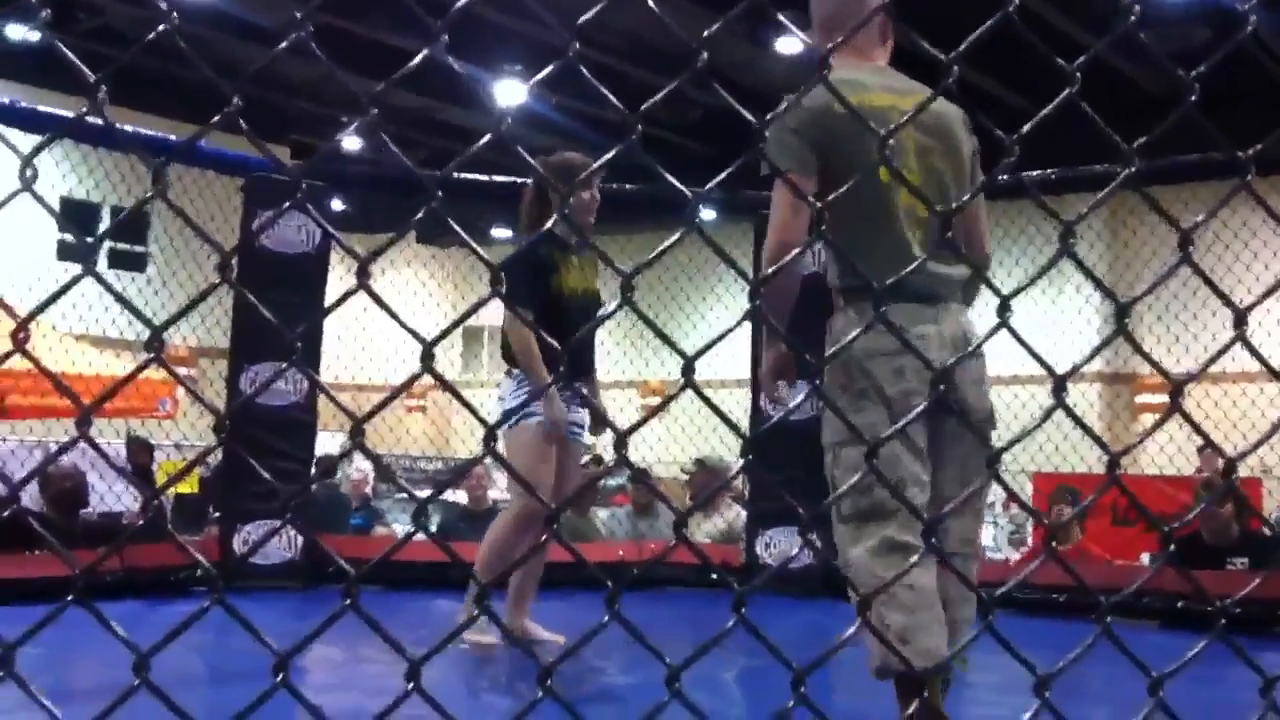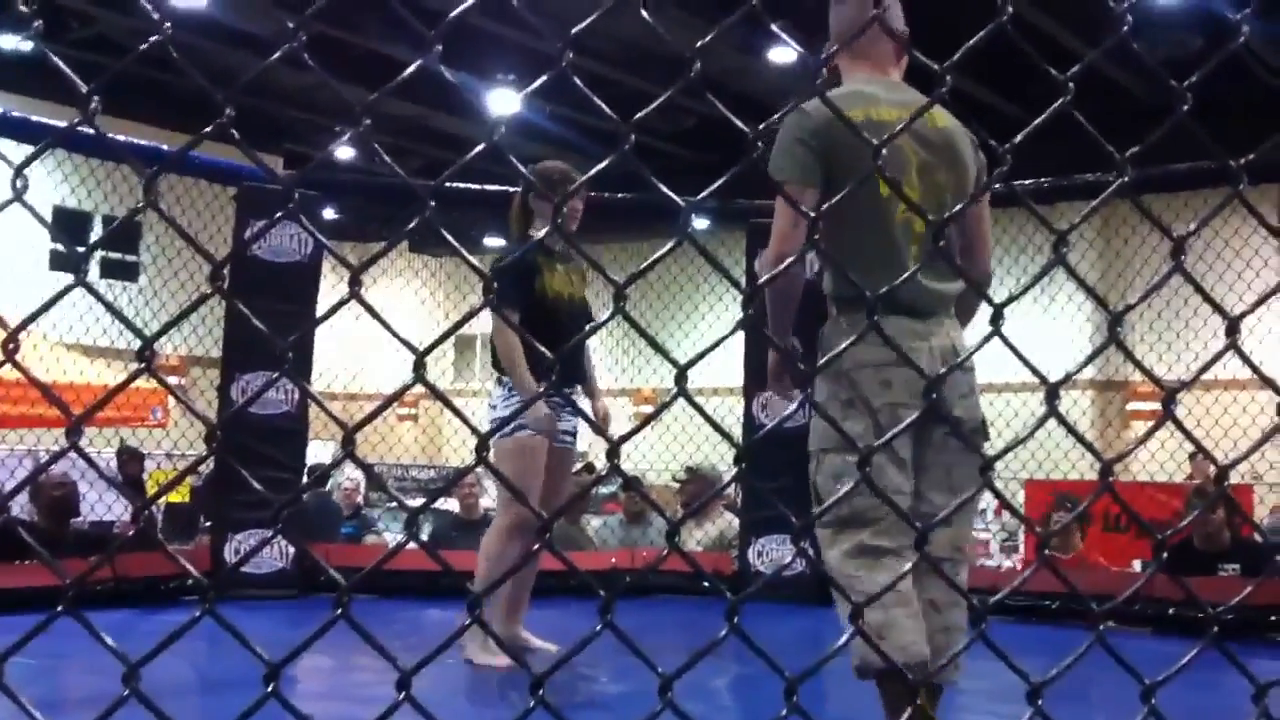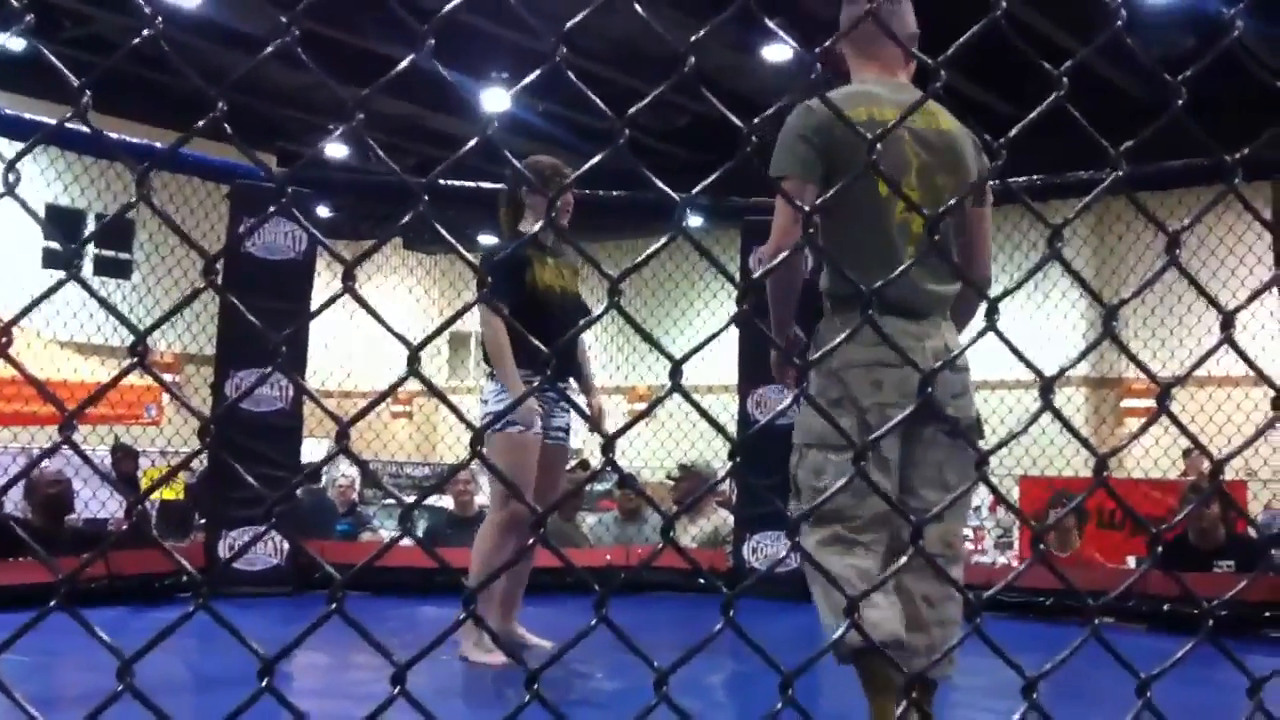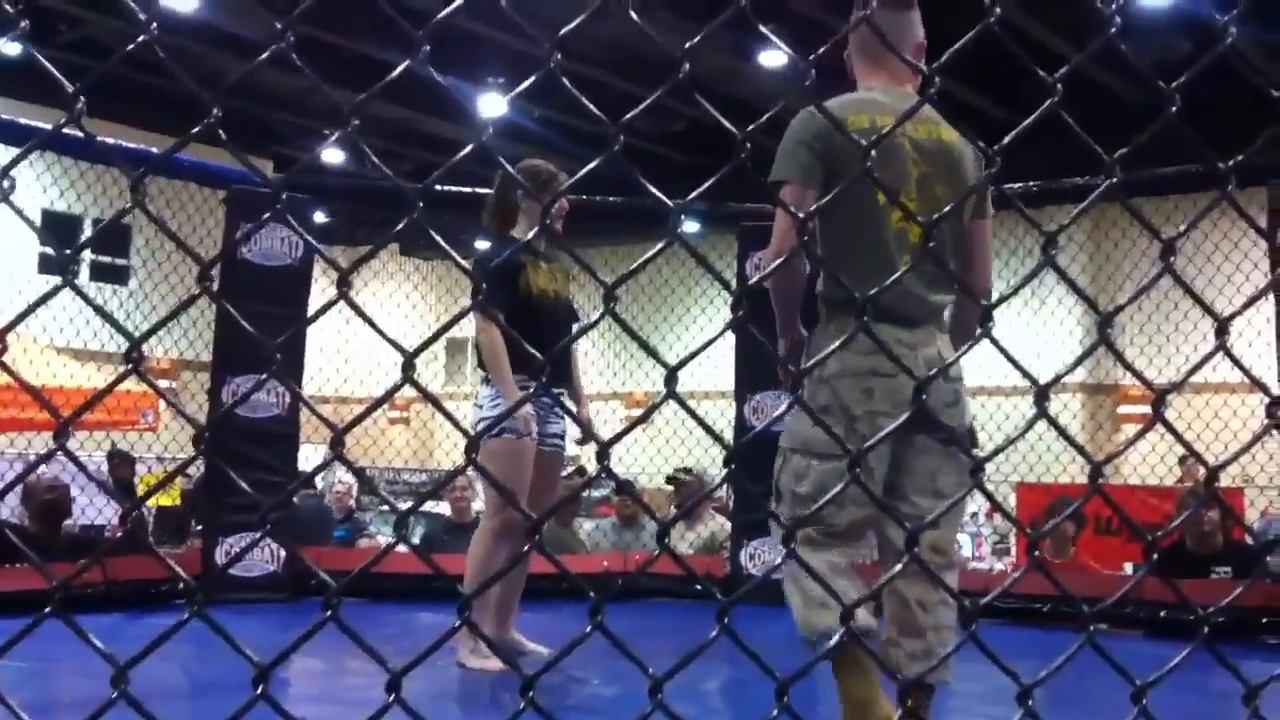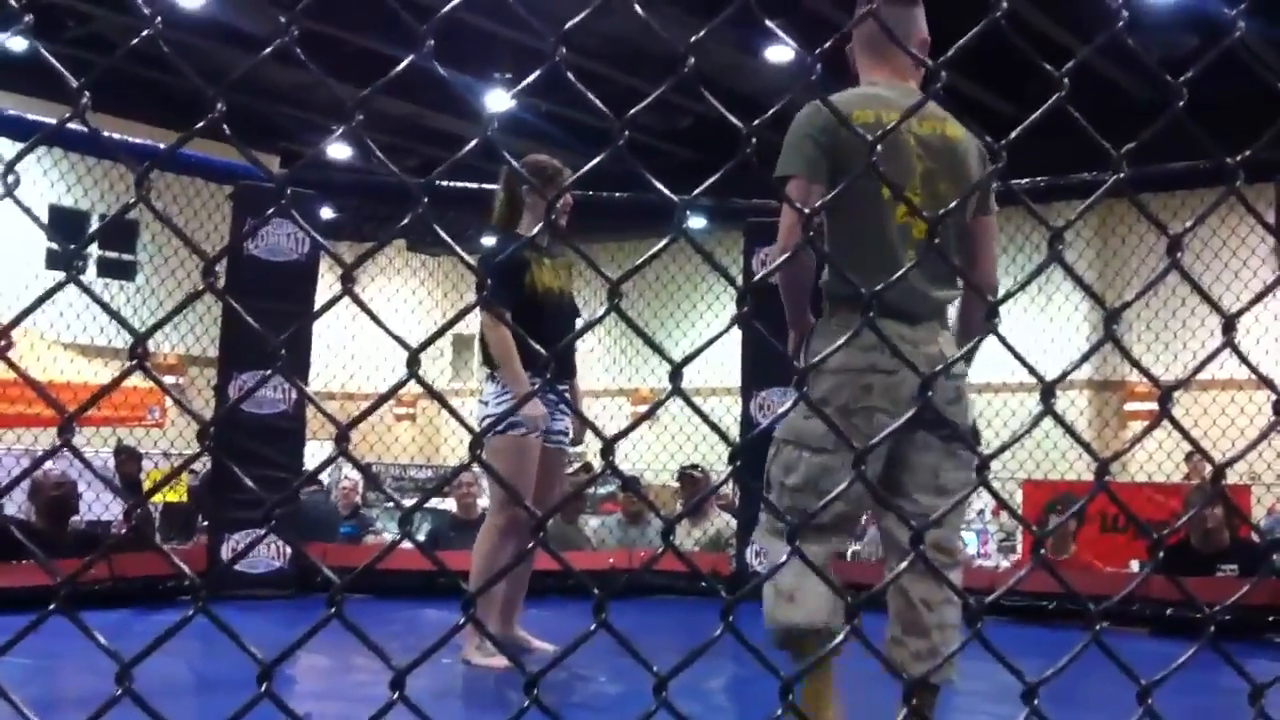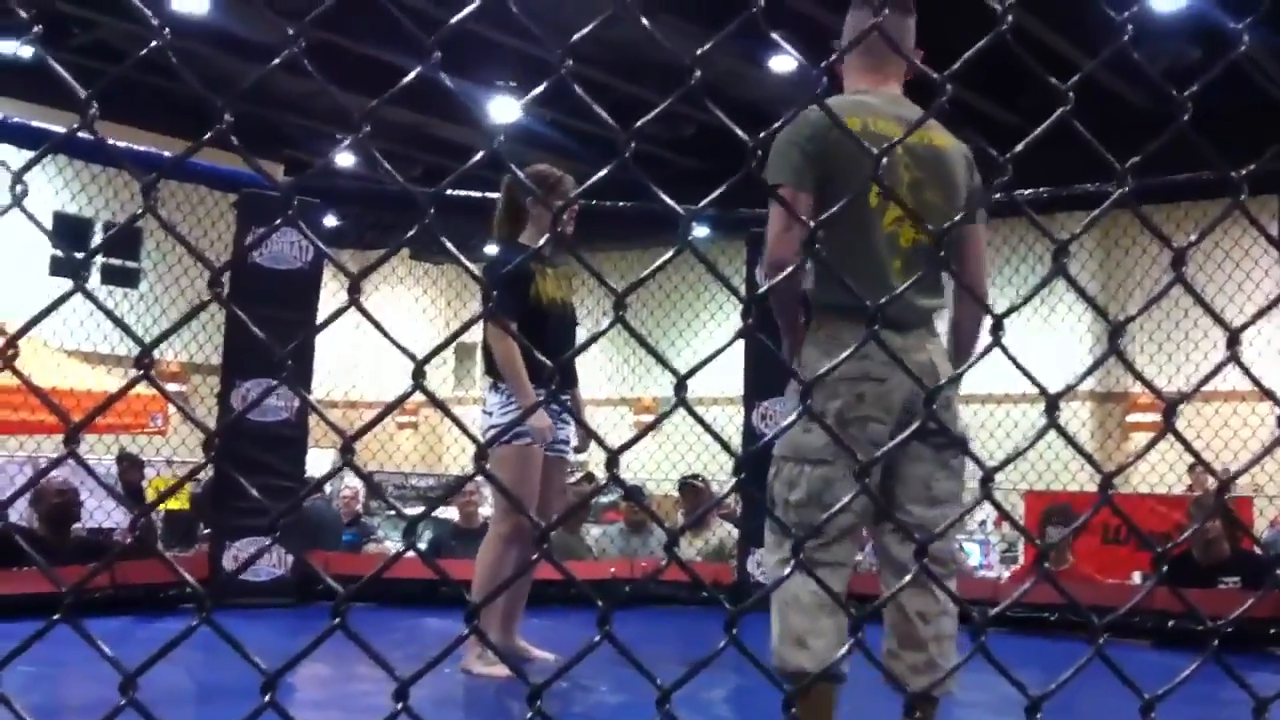
dt=0.2s
person 1, frame 1
left shoulder: (809, 108)
right shoulder: (948, 113)
left elbow: (785, 241)
right elbow: (978, 252)
left wrist: (774, 337)
left hip: (873, 334)
right hip: (953, 334)
left knee: (883, 534)
right knee: (950, 535)
person 1, frame 2
left shoulder: (814, 118)
right shoulder: (956, 131)
left elbow: (785, 252)
right elbow: (979, 269)
left wrist: (779, 341)
left hip: (863, 347)
right hip: (945, 351)
left knee: (864, 540)
right knee: (940, 545)
person 1, frame 3
left shoulder: (818, 116)
right shoulder: (960, 134)
left elbow: (783, 244)
right elbow: (979, 271)
left wrist: (784, 332)
left hip: (857, 344)
right hip: (939, 351)
left knee: (837, 531)
right knee: (932, 540)
person 1, frame 4
left shoulder: (821, 122)
right shoulder: (961, 145)
left elbow: (784, 251)
right elbow: (977, 285)
left wrist: (789, 334)
left hip: (852, 350)
right hip: (933, 360)
left knee: (811, 532)
right knee: (926, 546)
person 1, frame 5
left shoulder: (825, 117)
right shoulder: (966, 141)
left elbow: (791, 244)
right elbow: (984, 281)
left wrist: (801, 326)
left hip: (851, 348)
right hip: (934, 353)
left knee: (796, 529)
right knee: (929, 546)
person 1, frame 6
left shoulder: (812, 124)
right shoulder: (953, 148)
left elbow: (780, 253)
right elbow: (974, 288)
left wrist: (793, 330)
left hip: (842, 354)
right hip: (924, 360)
left knee: (809, 545)
right knee: (923, 555)
person 2, frame 1
left shoulder: (585, 256)
right shoulder: (533, 251)
right elbow: (518, 326)
left wrist: (593, 392)
right wrist: (546, 392)
left hip: (570, 394)
right hip: (532, 390)
left knee: (555, 511)
right knee: (528, 505)
left ankle: (518, 616)
right ankle: (473, 610)
person 2, frame 2
left shoulder: (573, 264)
right shoulder: (518, 257)
right elbow: (504, 329)
left wrist: (594, 394)
right wrist: (531, 396)
left hip: (562, 401)
right hip: (523, 396)
left knee: (546, 519)
right knee: (517, 514)
left ankle: (511, 625)
right ankle: (479, 632)
person 2, frame 3
left shoulder: (564, 259)
right shoulder: (508, 251)
right elbow: (493, 321)
left wrist: (590, 390)
right wrist: (515, 389)
left hip: (556, 394)
right hip: (516, 389)
left knee: (539, 515)
right knee: (509, 510)
left ankle: (506, 622)
right ankle: (474, 630)
person 2, frame 4
left shoulder: (555, 264)
right shoulder: (501, 256)
right elbow: (488, 327)
left wrist: (580, 400)
right wrist: (513, 396)
left hip: (550, 401)
right hip: (511, 396)
left knee: (535, 522)
right knee: (503, 517)
left ankle: (503, 628)
right ankle: (471, 637)
person 2, frame 5
left shoulder: (559, 259)
right shoulder: (505, 253)
right elbow: (495, 325)
left wrist: (575, 403)
right wrist: (524, 394)
left hip: (553, 396)
right hip: (514, 394)
left knee: (539, 519)
right knee: (509, 514)
left ankle: (507, 625)
right ankle: (475, 634)
person 2, frame 6
left shoulder: (557, 268)
right shoulder: (509, 262)
right elbow: (501, 336)
left wrist: (578, 411)
right wrist: (530, 406)
left hip: (554, 408)
right hip: (517, 404)
left knee: (539, 529)
right knee: (511, 524)
left ankle: (507, 635)
right ankle: (477, 644)
